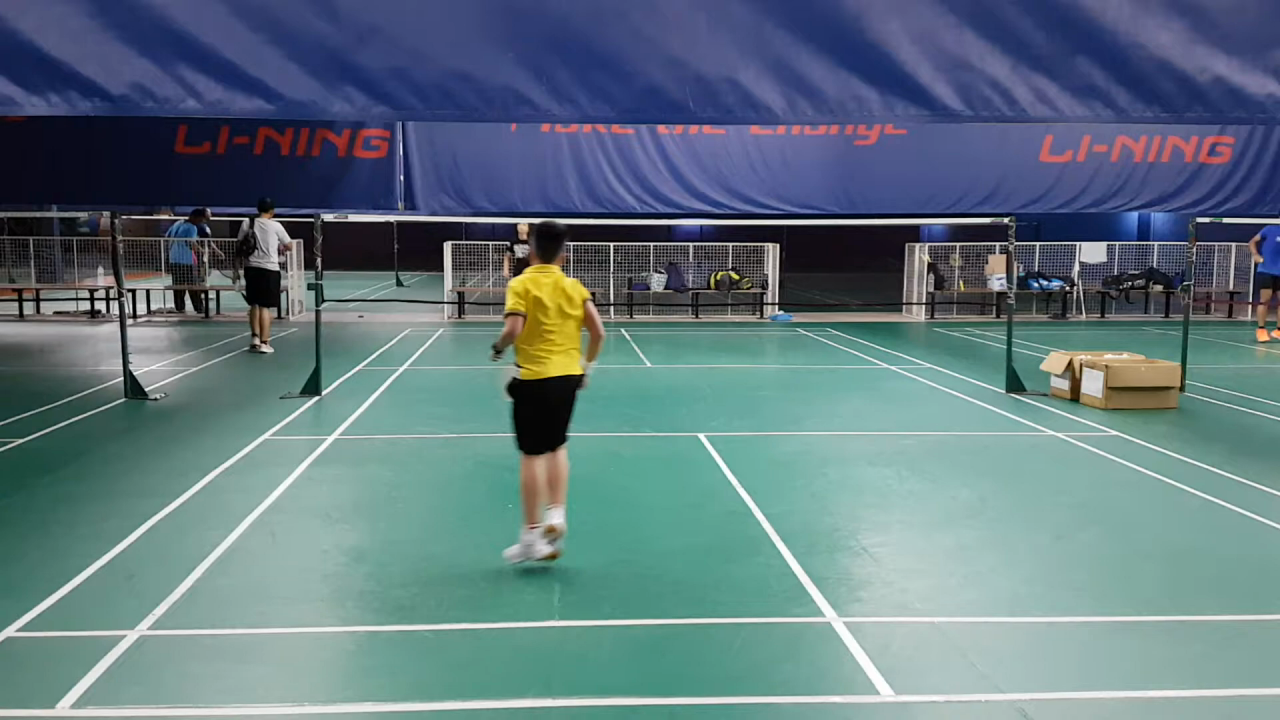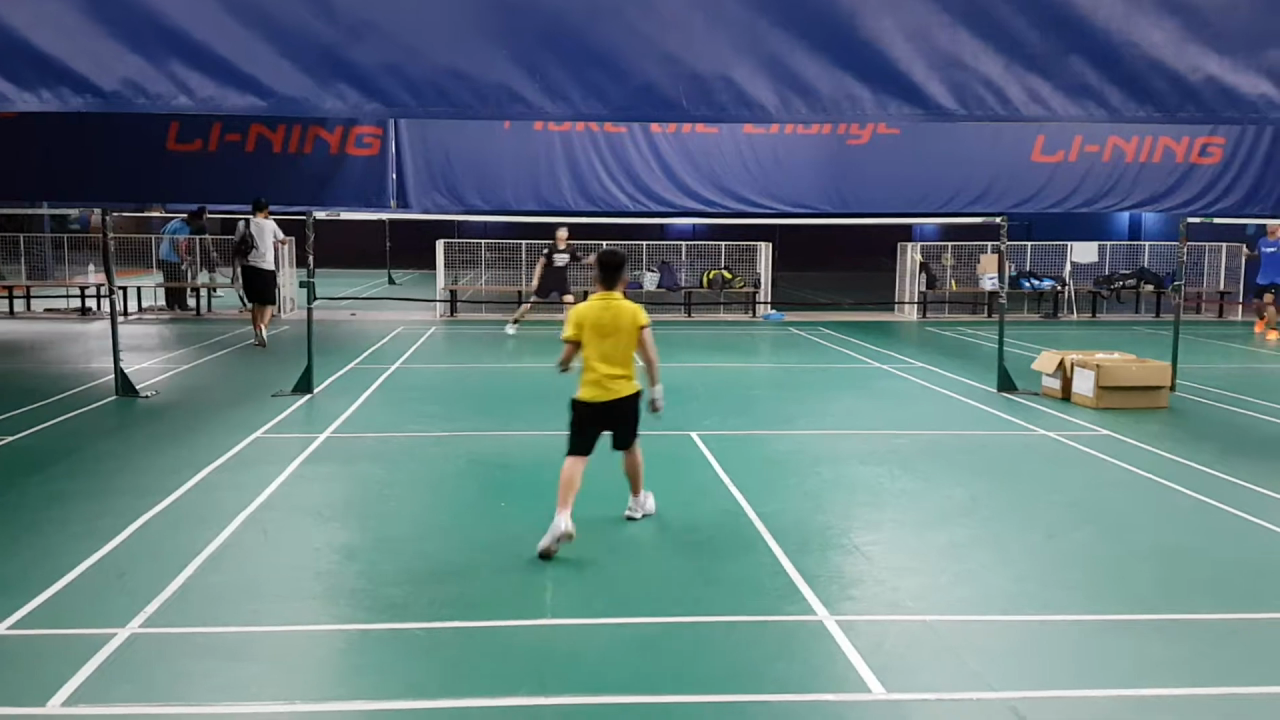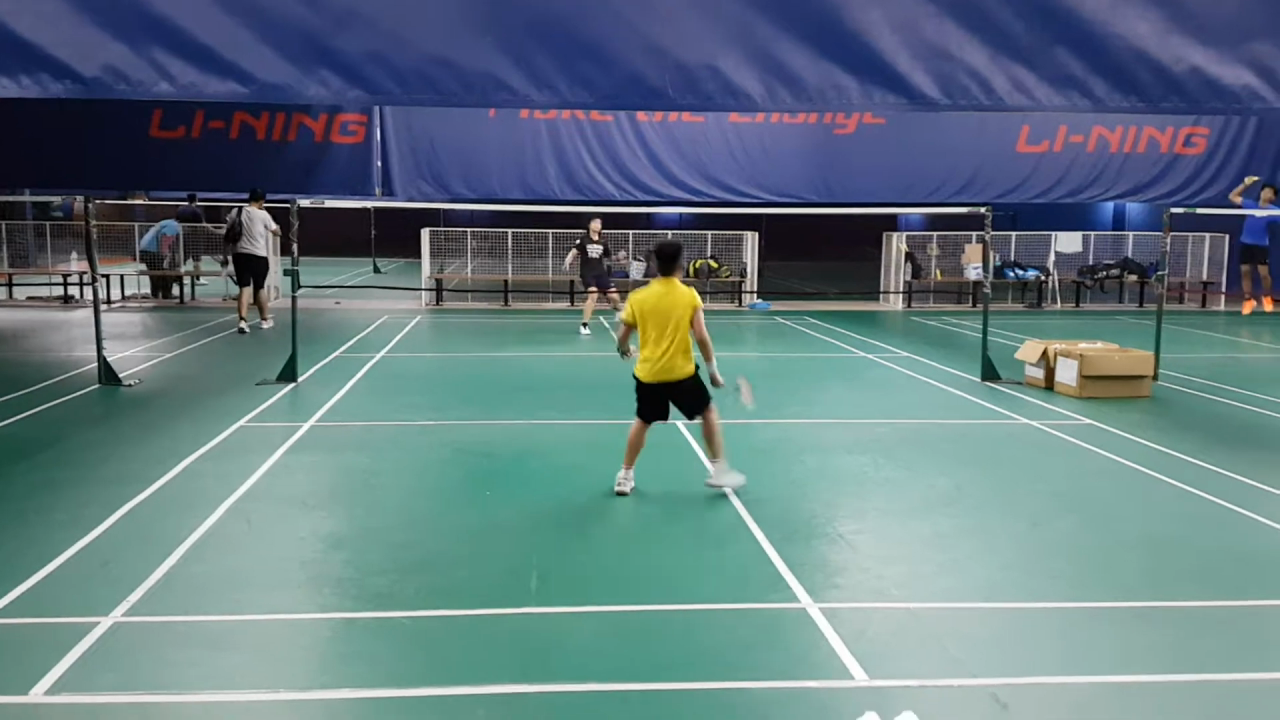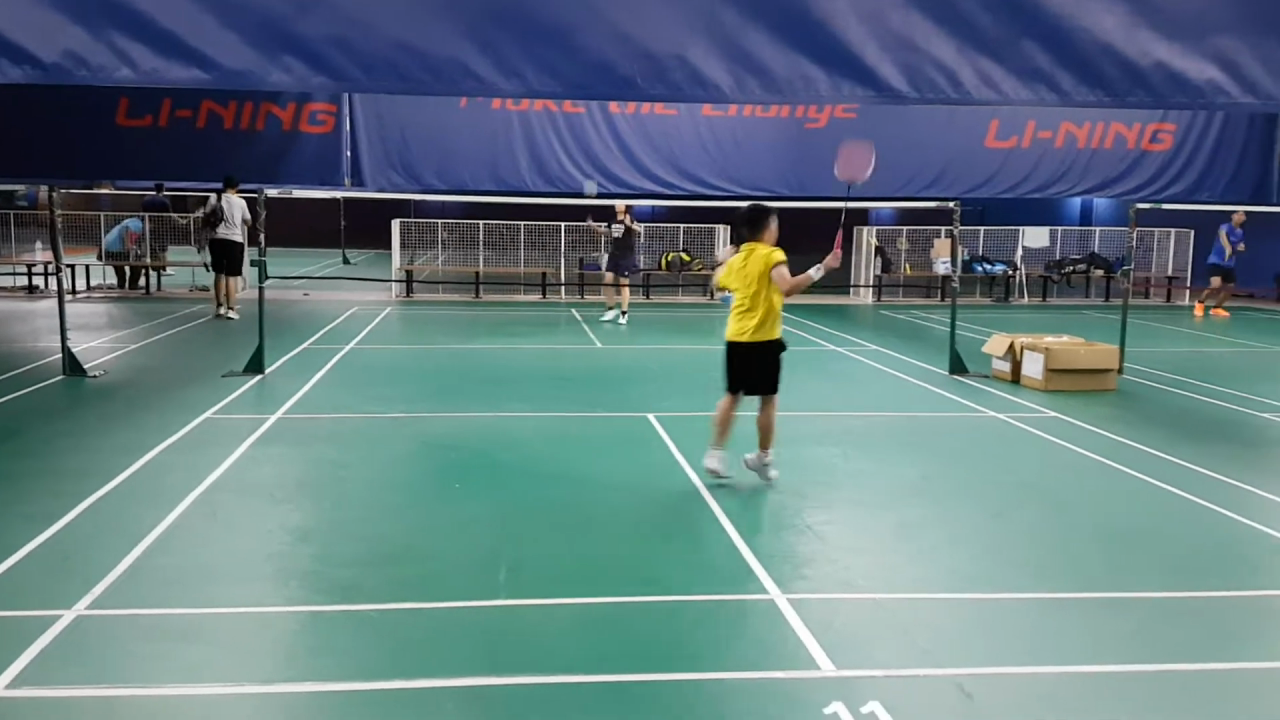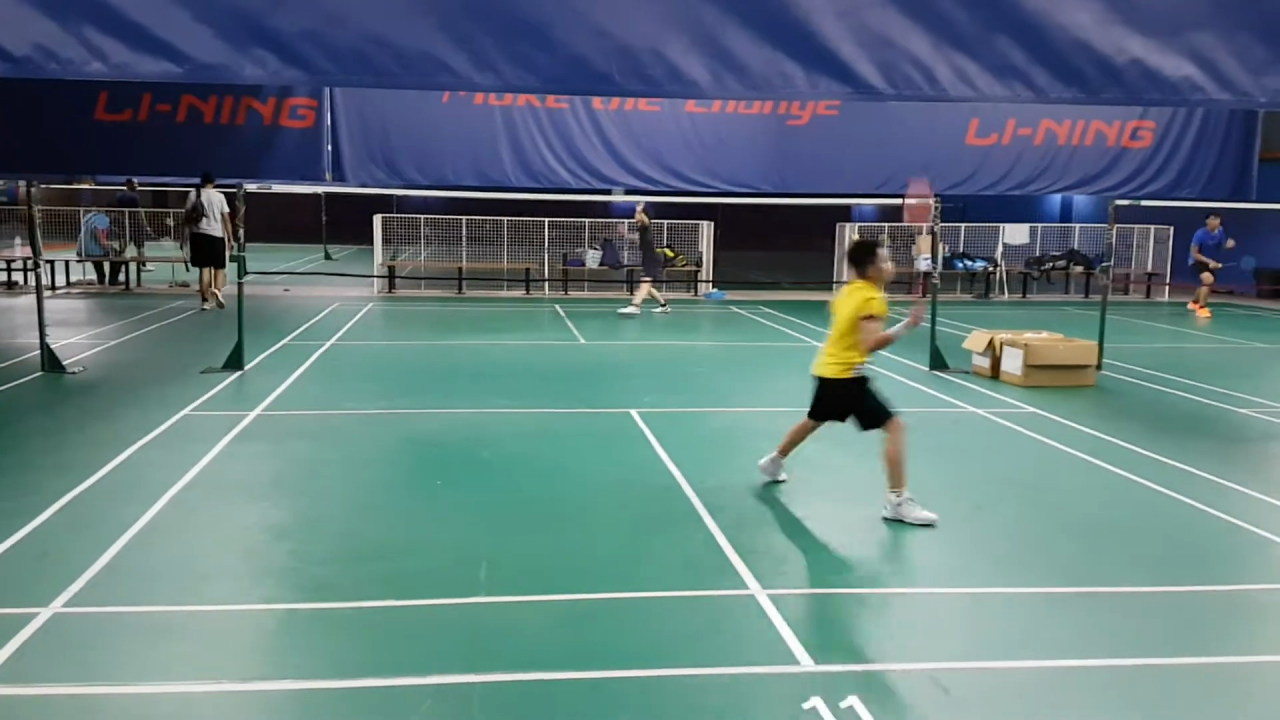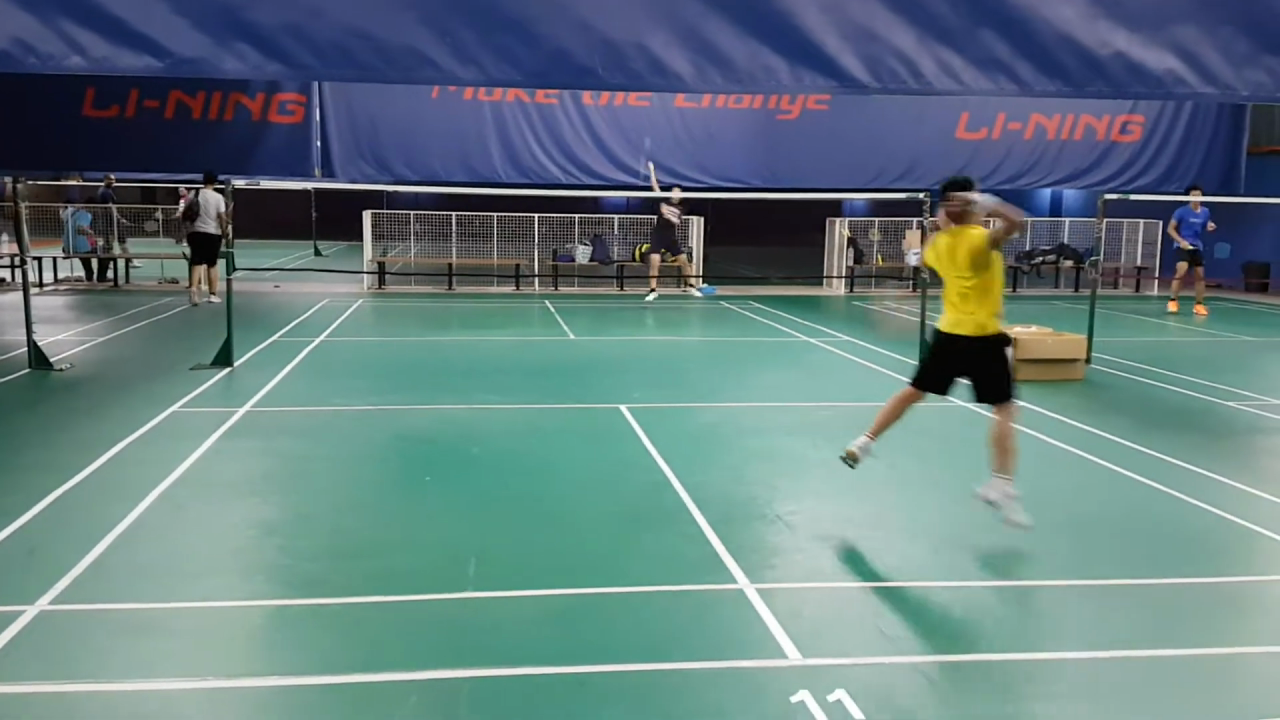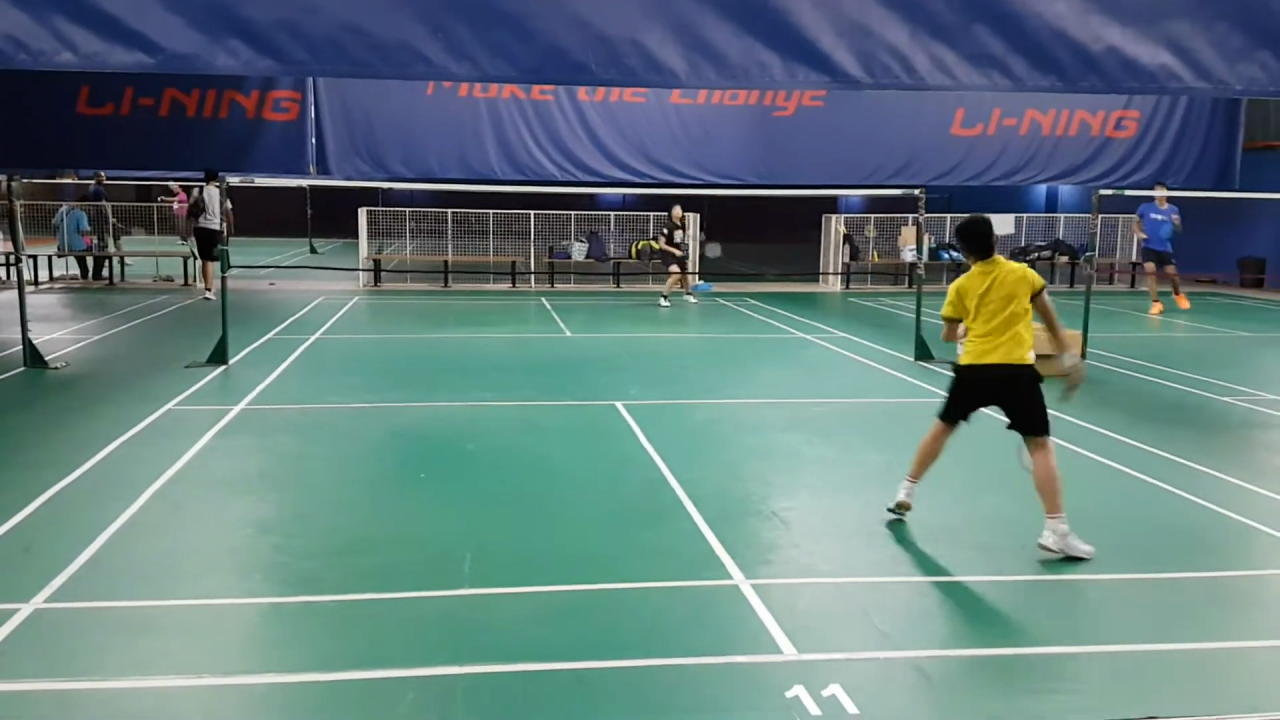
dt=0.4s
person 1, frame 1
left shoulder: (521, 285)
right shoulder: (574, 287)
left elbow: (513, 330)
right elbow: (598, 333)
left wrist: (498, 348)
right wrist: (586, 367)
left hip: (534, 380)
right hip: (567, 377)
left knee: (532, 455)
right knee: (556, 448)
left ankle: (531, 537)
right ankle: (556, 516)
person 1, frame 2
left shoulder: (581, 311)
right shoulder: (635, 312)
left elbow: (567, 356)
right elbow: (649, 356)
left wrist: (562, 365)
right wrist: (656, 392)
left hip: (589, 397)
right hip: (625, 394)
left knee: (575, 459)
right knee: (630, 445)
left ankle: (562, 521)
right ankle: (638, 502)
person 1, frame 3
left shoulder: (639, 298)
right shoulder: (690, 296)
left elbow: (622, 337)
right elbow: (702, 337)
left wrist: (624, 350)
right wrist: (712, 370)
left hip: (648, 375)
right hip: (681, 373)
left knee: (643, 422)
right knee: (708, 413)
left ankle: (624, 477)
right ankle: (719, 470)
person 1, frame 4
left shoulder: (733, 261)
right shoulder: (771, 255)
left elbow: (718, 281)
right elbow: (786, 288)
right wrist: (819, 270)
left hip: (735, 339)
right hip: (763, 339)
left knee: (732, 397)
right knee: (767, 400)
left ankle: (715, 454)
right ankle: (762, 458)
person 1, frame 5
left shoulder: (849, 291)
right shoulder: (871, 299)
right elbow: (870, 343)
right wrist: (904, 327)
left hip: (827, 371)
right hip: (839, 376)
left knee: (814, 421)
right knee: (894, 428)
left ankle: (773, 463)
right ankle: (899, 503)
person 1, frame 6
left shoulder: (937, 243)
right shoulder: (979, 238)
right elbow: (1013, 223)
left wrist: (949, 218)
right wrist: (985, 203)
left hip: (948, 332)
right hip: (982, 336)
left knee: (913, 392)
right knee: (1004, 410)
left ankle: (862, 444)
right ankle: (1000, 485)
person 1, frame 7
left shoulder: (961, 286)
right shoulder: (1024, 274)
left elbow: (947, 334)
right elbow: (1049, 317)
left wrist: (959, 332)
right wrist: (1068, 354)
left hip: (974, 368)
right hip: (1017, 368)
left knee: (943, 427)
right knee: (1039, 446)
left ankle: (906, 493)
right ankle: (1054, 529)
